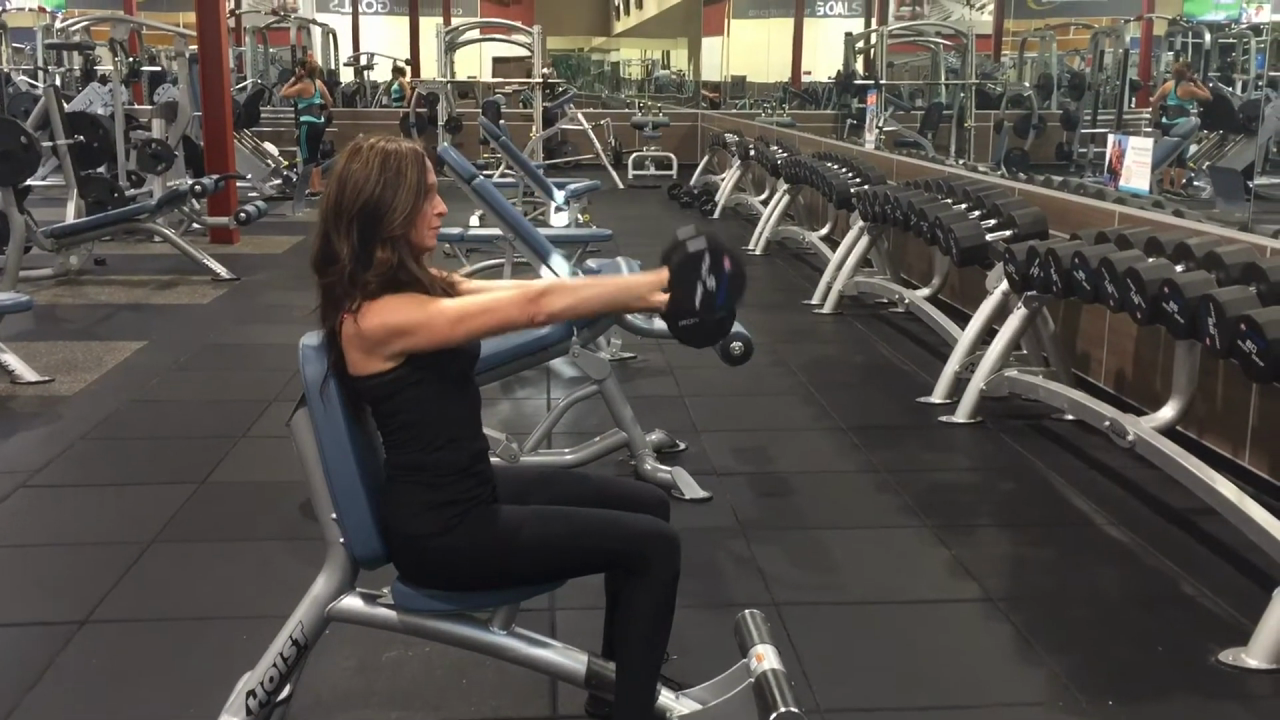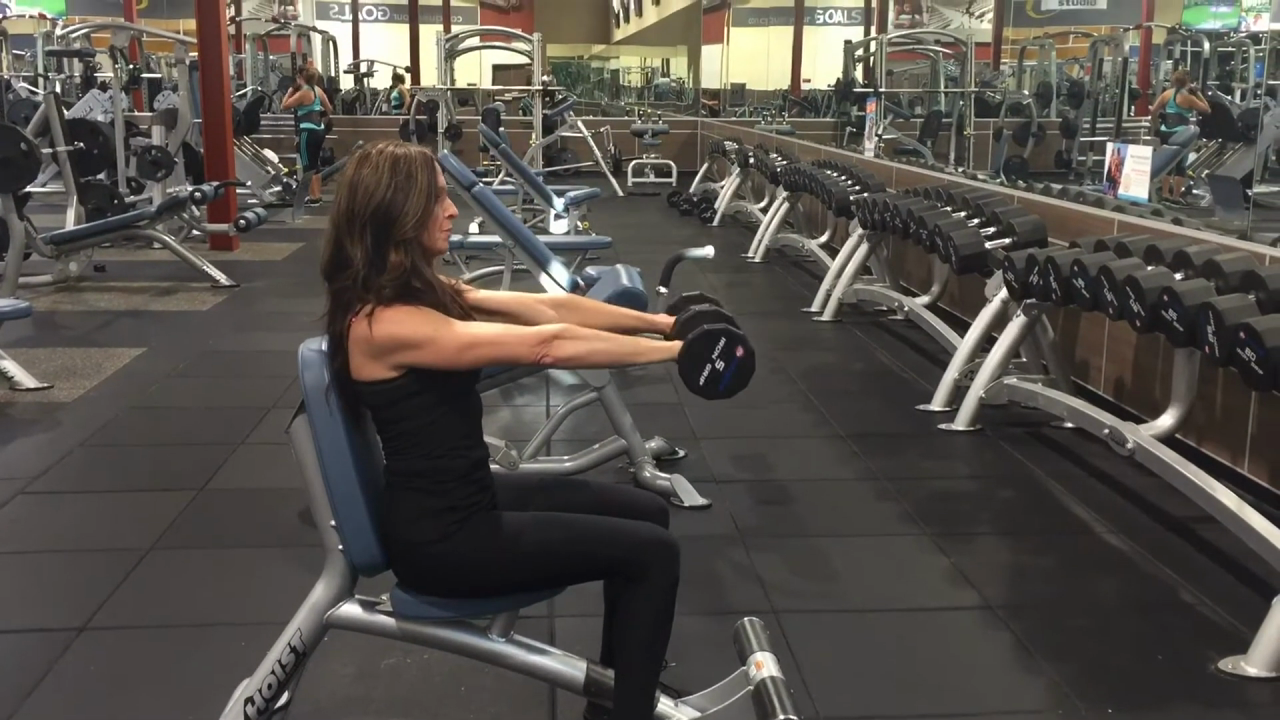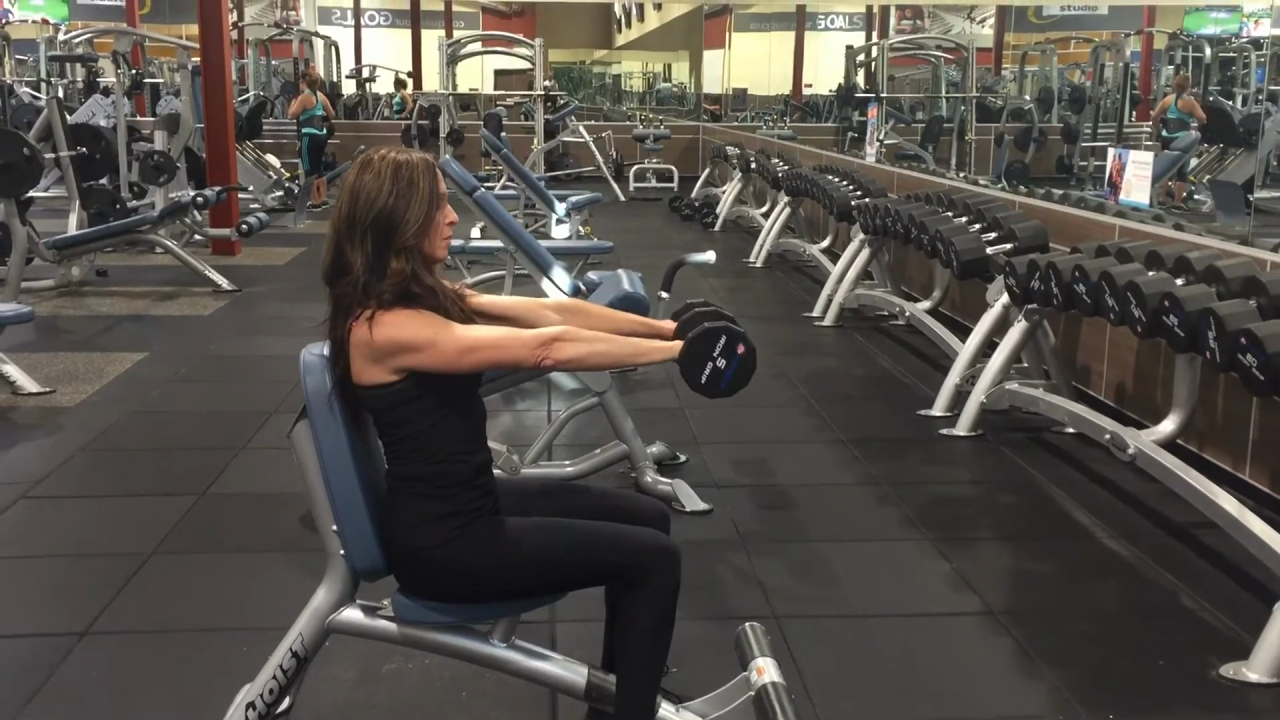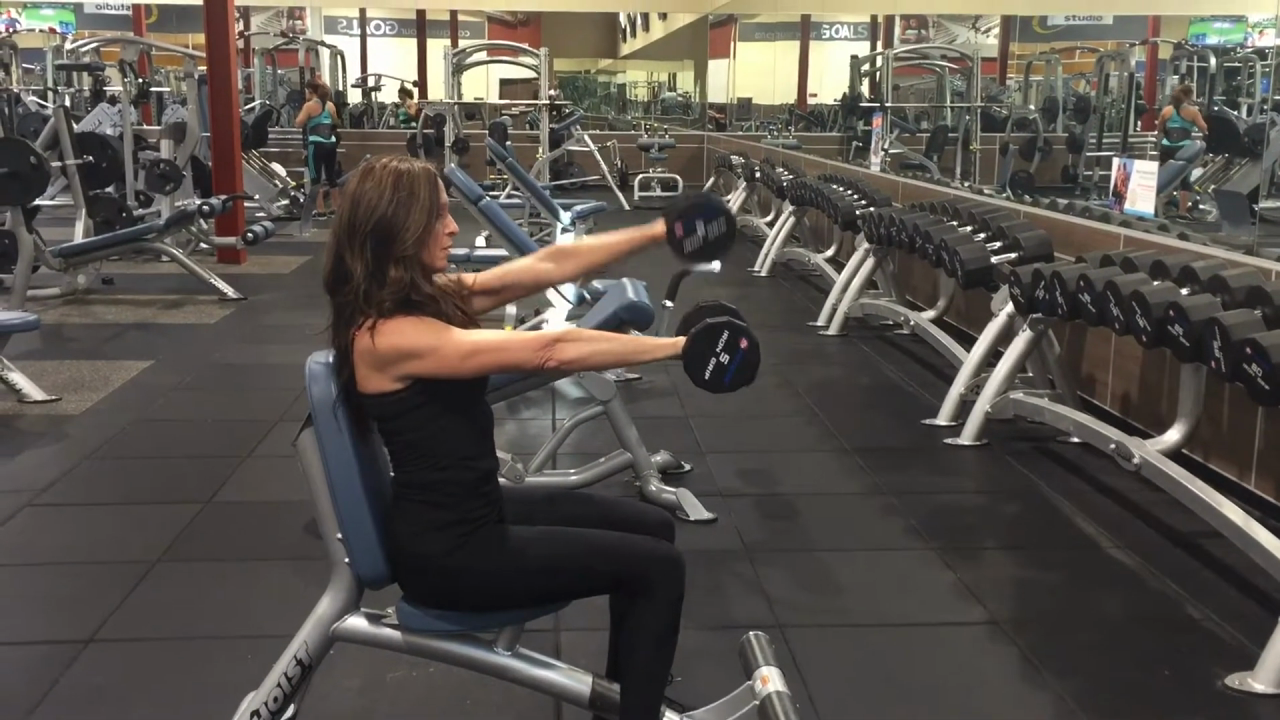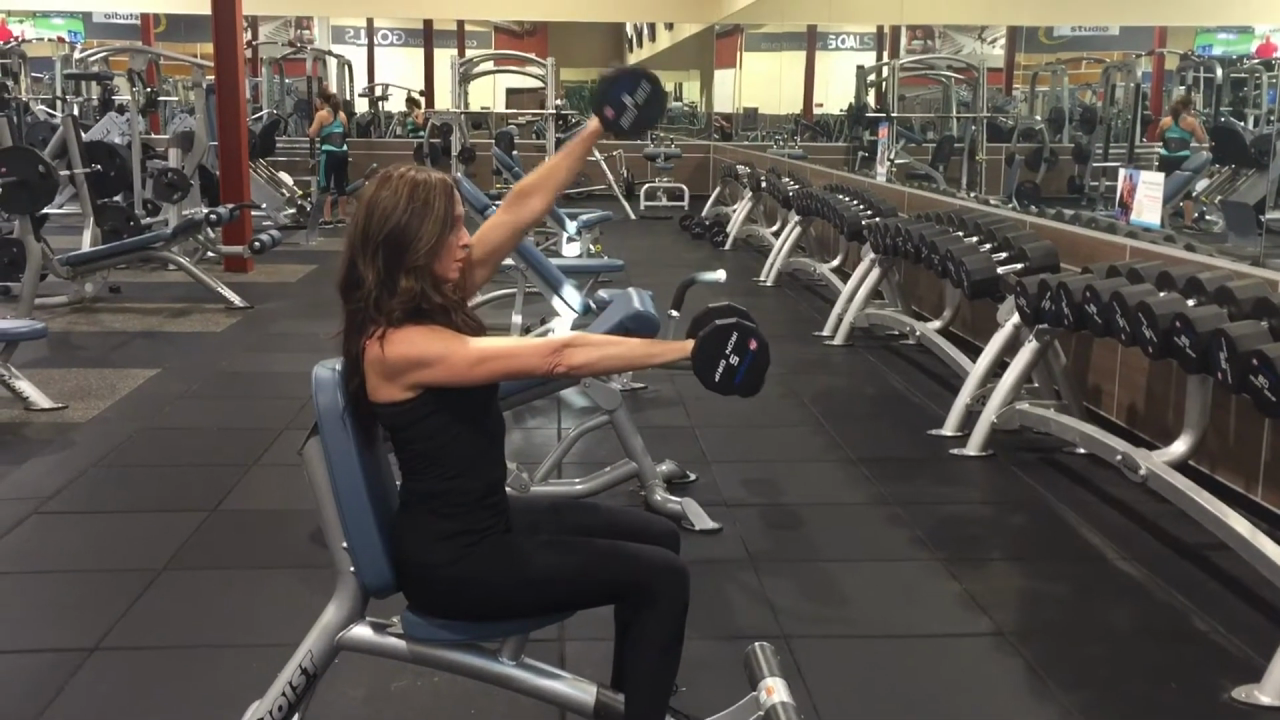
dt=0.3s
person 1, frame 1
left shoulder: (406, 283)
right shoulder: (377, 315)
left elbow: (533, 291)
right elbow: (533, 303)
left wrist: (653, 297)
right wrist: (661, 280)
left hip: (463, 482)
right hip: (436, 529)
left knee: (644, 506)
right knee: (649, 544)
person 1, frame 2
left shoulder: (419, 292)
right shoulder: (383, 323)
left elbow: (546, 308)
right elbow: (545, 345)
left wrist: (658, 321)
right wrist: (670, 350)
left hip: (469, 497)
right hip: (440, 536)
left knee: (646, 513)
right knee: (652, 552)
person 1, frame 3
left shoulder: (424, 296)
right shoulder: (384, 327)
left elbow: (549, 313)
right elbow: (546, 348)
left wrist: (663, 327)
right wrist: (675, 349)
left hip: (471, 500)
right hip: (442, 540)
left knee: (647, 518)
right knee: (655, 559)
person 1, frame 4
left shoulder: (429, 297)
right shoulder: (386, 336)
left elbow: (548, 264)
right elbow: (548, 349)
left wrist: (655, 233)
right wrist: (679, 345)
left hip: (476, 509)
right hip: (447, 549)
left knee: (651, 528)
right knee: (657, 567)
person 1, frame 5
left shoulder: (432, 299)
right shoulder: (398, 346)
left elbow: (523, 208)
right elbow: (556, 356)
left wrist: (593, 133)
right wrist: (686, 348)
left hip: (482, 518)
right hip: (452, 559)
left knee: (657, 538)
right knee: (663, 576)
